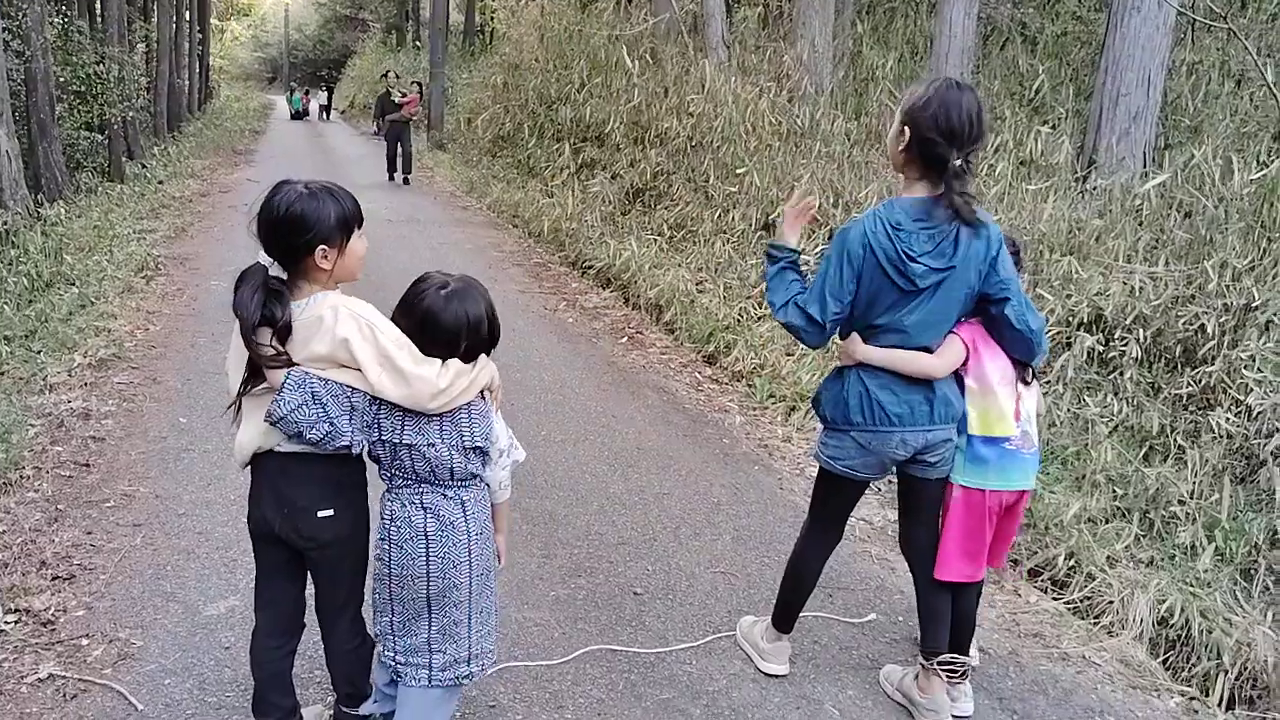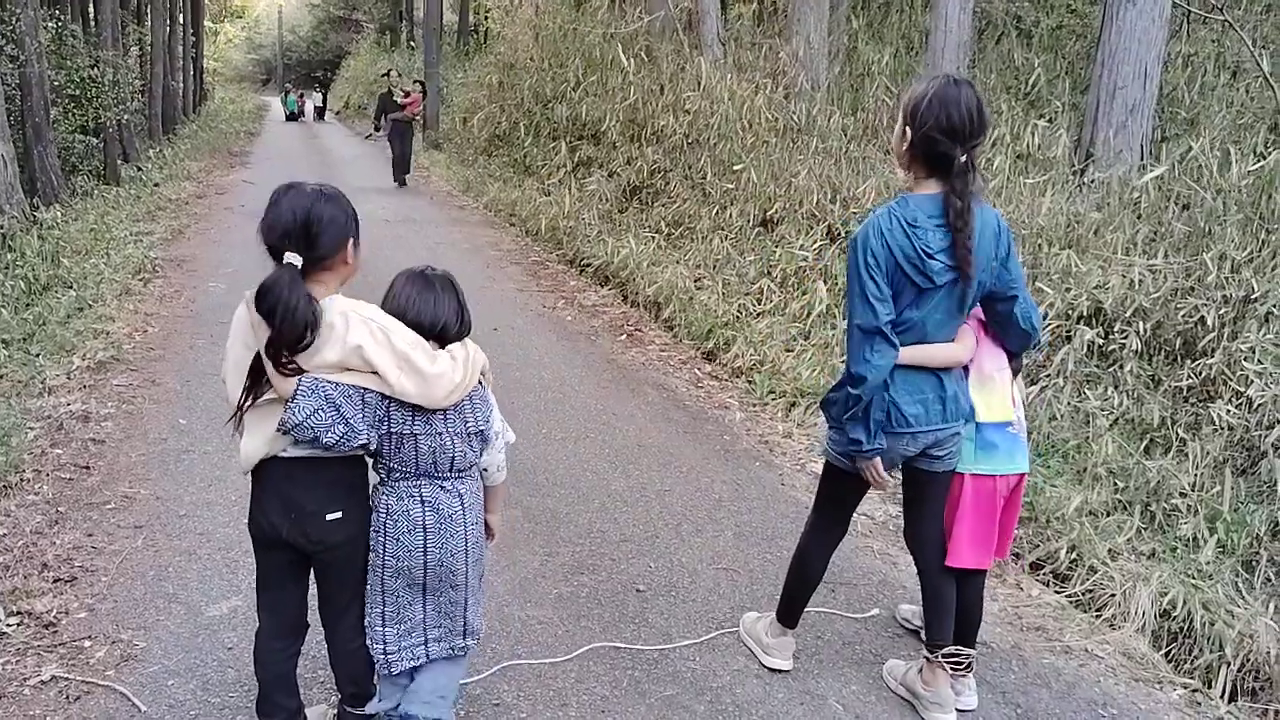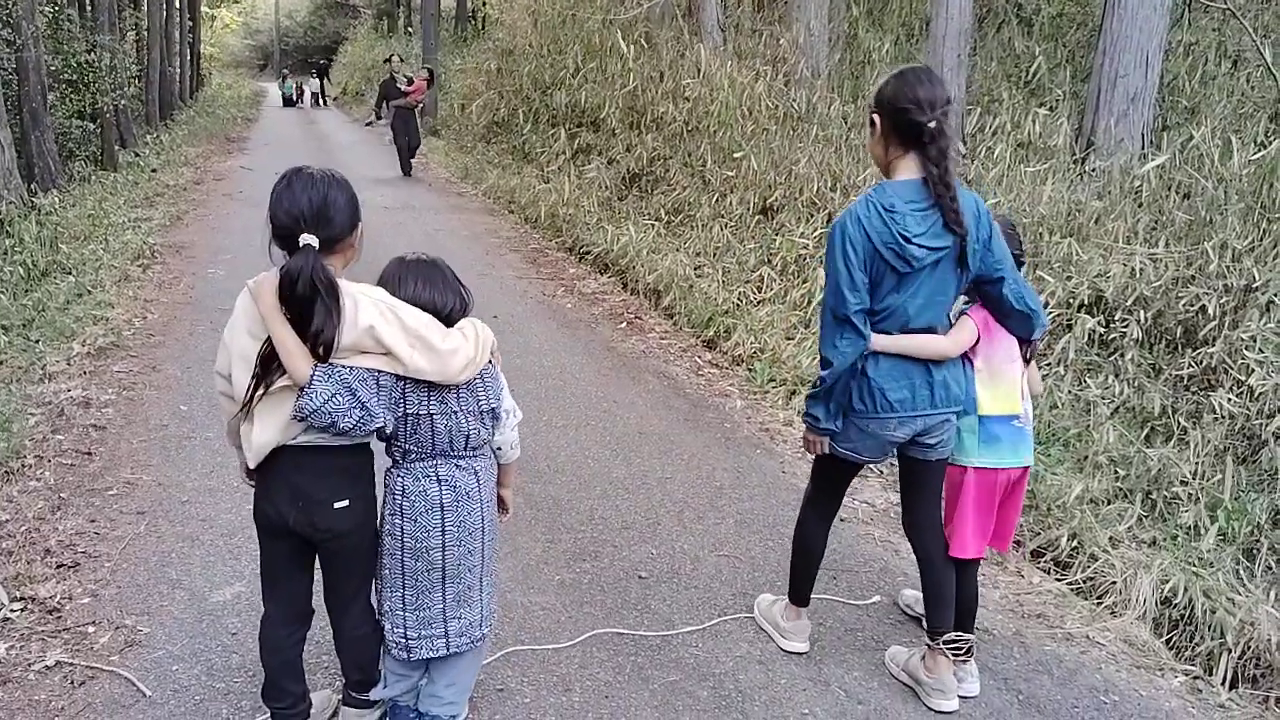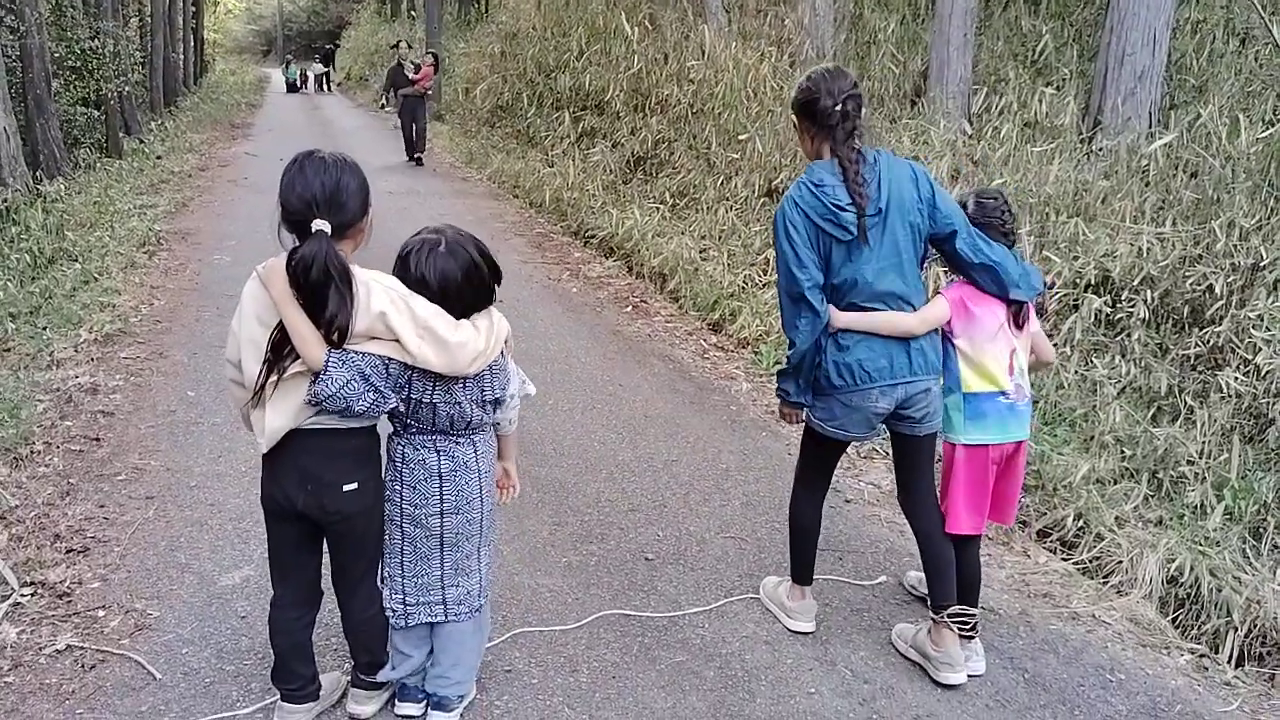
dt=0.4s
person 1, frame 1
left shoulder: (864, 233)
right shoulder: (980, 231)
left elbow: (813, 325)
right elbow: (1016, 321)
left wrist: (785, 247)
right wrist: (1030, 358)
left hip: (866, 414)
right hip: (936, 417)
left knee: (822, 530)
right knee: (923, 542)
left ankle: (775, 638)
person 1, frame 2
left shoulder: (880, 231)
right shoulder: (989, 227)
left elbow: (870, 346)
right elbow: (1016, 317)
left wrist: (863, 439)
right wrist: (1010, 354)
left hip: (886, 414)
right hip: (945, 413)
left knee: (827, 525)
right knee: (929, 538)
left ankle: (779, 633)
person 1, frame 3
left shoulder: (859, 219)
right shoulder: (971, 210)
left elbow: (844, 331)
right elbow: (1008, 294)
left wrist: (822, 413)
right wrist: (1033, 327)
left hip: (871, 399)
right hip: (939, 397)
left knee: (820, 504)
right knee: (926, 523)
left ankle: (794, 615)
right ankle: (939, 665)
person 1, frame 4
left shoulder: (799, 204)
right shoulder: (909, 177)
left elbow: (804, 307)
right elbow: (969, 248)
left wrist: (792, 386)
right wrist: (1028, 286)
left hip: (848, 374)
right hip: (919, 368)
left knee: (811, 481)
right knee: (921, 496)
left ankle: (799, 595)
right ankle: (945, 637)
person 2, frame 1
left shoulder: (258, 310)
right shoulder: (349, 322)
left elbow: (245, 387)
right elbow: (426, 386)
right wrist: (483, 372)
left hip: (268, 485)
right hip: (331, 491)
left knee: (274, 616)
right knee: (341, 614)
person 2, frame 2
left shoulder: (253, 311)
right shoulder: (357, 326)
left elbow: (238, 390)
right elbow: (437, 383)
right wrist: (472, 356)
left hip: (269, 490)
right hip: (334, 494)
left knee: (277, 618)
right knee: (345, 615)
person 2, frame 3
left shoulder: (255, 300)
right shoulder: (366, 310)
left elbow: (229, 385)
right elbow: (451, 358)
left wrist: (249, 455)
right wrist: (479, 335)
left hip: (274, 478)
right hip: (341, 481)
left knee: (282, 606)
right knee: (351, 601)
person 2, frame 4
left shoulder: (261, 287)
right shoulder: (376, 296)
left elbow: (239, 373)
right elbow: (458, 349)
right wrist: (494, 325)
left hip: (282, 464)
right hip: (348, 464)
left knee: (291, 588)
right knee: (358, 583)
person 3, frame 1
left shoulder: (968, 335)
left elbow: (935, 367)
right elbow: (1033, 406)
left wrist: (867, 354)
left hip: (978, 472)
right hip: (1019, 473)
left knee: (959, 572)
right knee: (972, 563)
right ankle: (960, 639)
person 3, frame 2
left shoulder: (970, 322)
left elbow: (957, 353)
right elbow: (1019, 391)
left wrist: (891, 355)
left hip: (980, 458)
right hip: (1011, 456)
left knee: (970, 561)
right knee: (968, 553)
left ankle: (960, 674)
person 3, frame 3
left shoulder: (976, 317)
left elbow: (946, 347)
right elbow: (1034, 385)
left wrist: (876, 340)
left hip: (981, 452)
right hip: (1016, 450)
left knee: (965, 550)
right knee: (968, 543)
left ankle: (962, 661)
person 3, frame 4
left shoulder: (958, 294)
right shoulder: (1018, 294)
left elbow: (914, 324)
right elbow: (1046, 355)
left wrist: (842, 319)
left hip: (974, 428)
right hip: (1013, 424)
left knee: (964, 529)
right knee: (967, 520)
left ankle: (966, 640)
person 4, frame 1
left shoulder: (375, 399)
right shoulder: (477, 412)
left elbow: (290, 389)
right elbow: (497, 481)
right wrist: (500, 532)
left hip: (401, 534)
right hip: (462, 538)
left knee: (400, 627)
right knee: (445, 642)
person 4, frame 2
left shoulder: (374, 396)
right shoulder: (473, 395)
left elbow: (297, 392)
right elbow: (492, 464)
right wrist: (491, 511)
left hip: (395, 528)
right hip: (457, 526)
left knee: (397, 621)
right knee: (452, 624)
person 4, frame 3
left shoulder: (386, 377)
right shoulder: (483, 372)
left elbow: (310, 377)
right elbow: (506, 441)
left wrist: (269, 306)
right wrist: (505, 487)
left hip: (410, 508)
right hip: (471, 507)
left knee: (406, 603)
right knee: (463, 605)
person 4, frame 4
left shoulder: (397, 357)
right shoulder: (490, 355)
left elbow: (322, 362)
right elbow: (506, 417)
left wrist: (281, 292)
right wrist: (507, 461)
left hip: (410, 483)
right hip: (468, 484)
left knee: (408, 579)
right knee: (463, 583)
